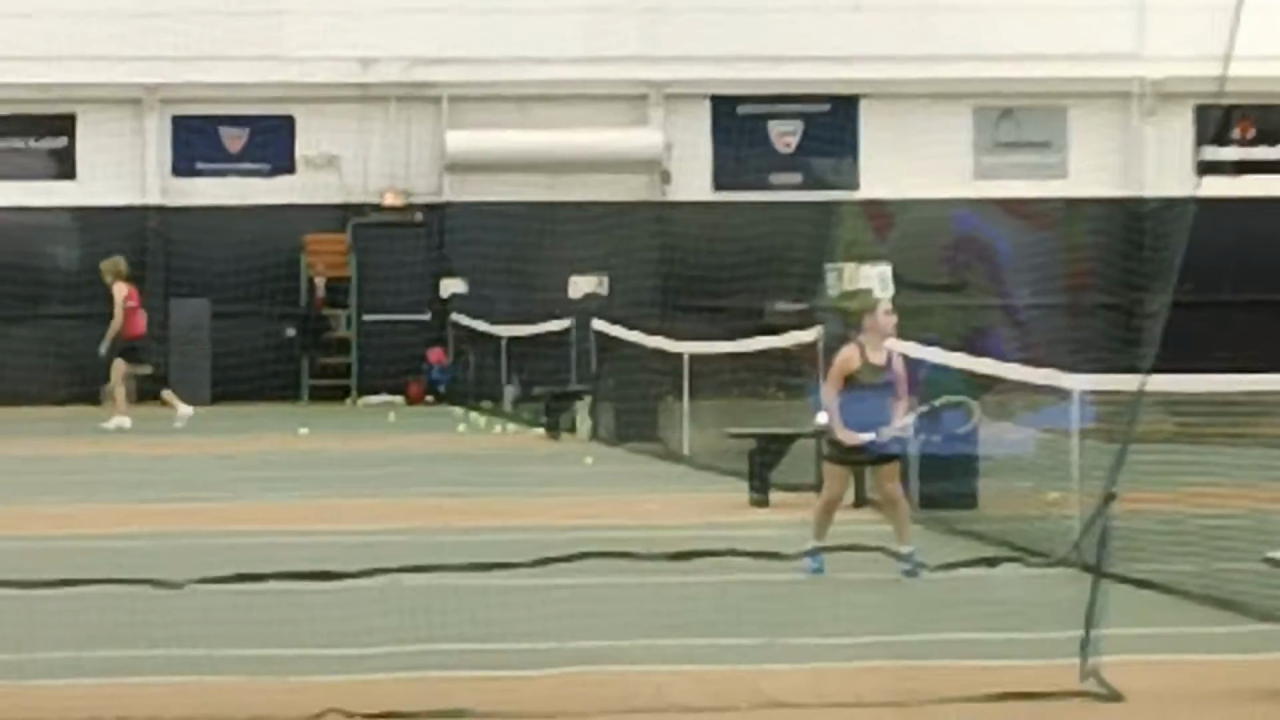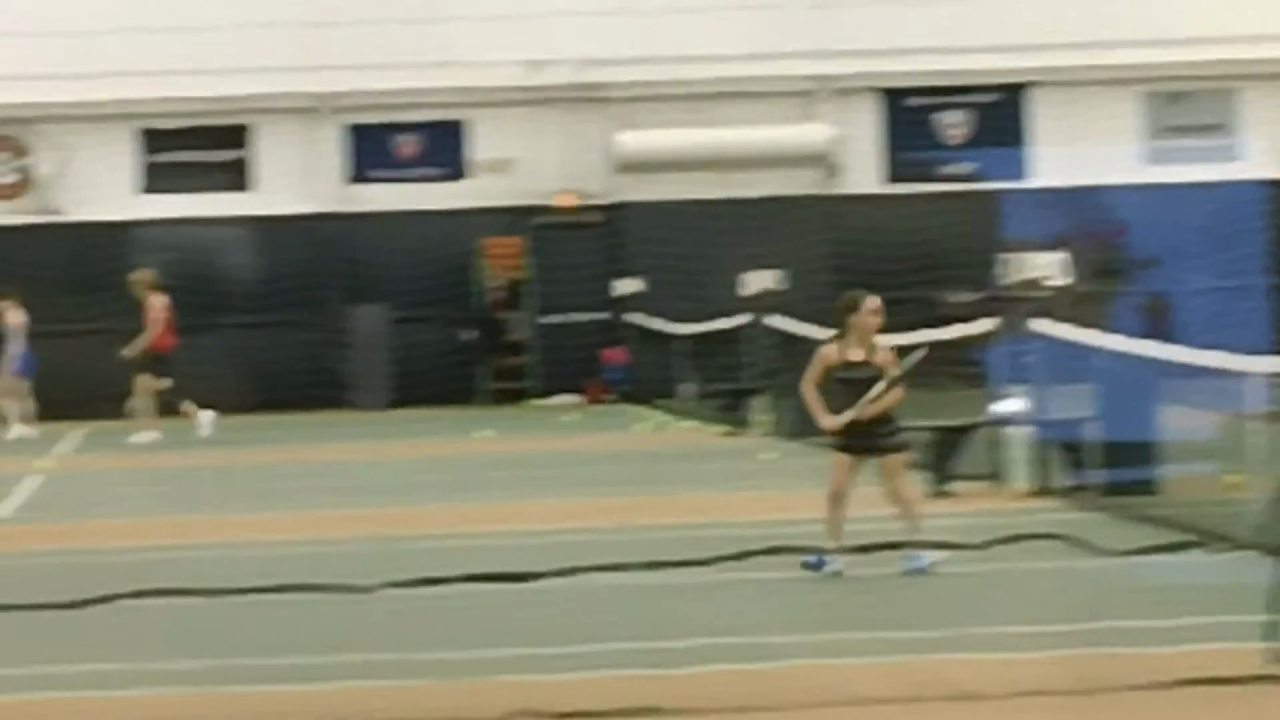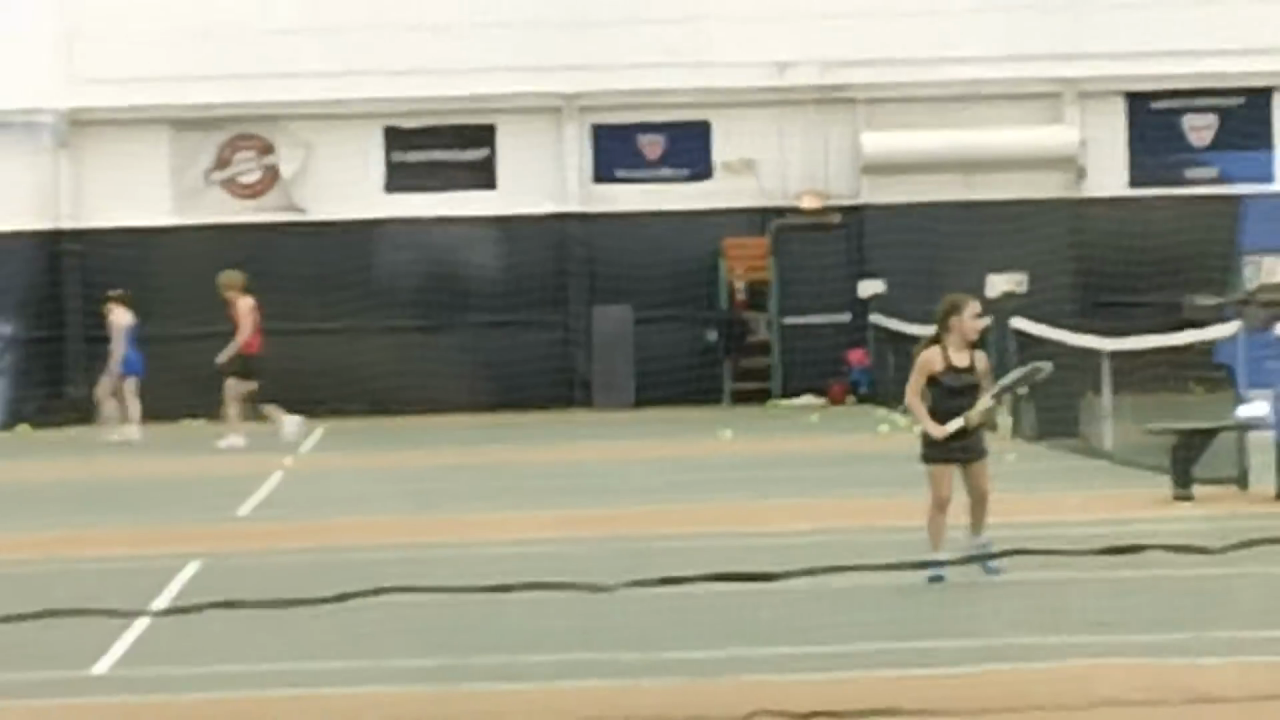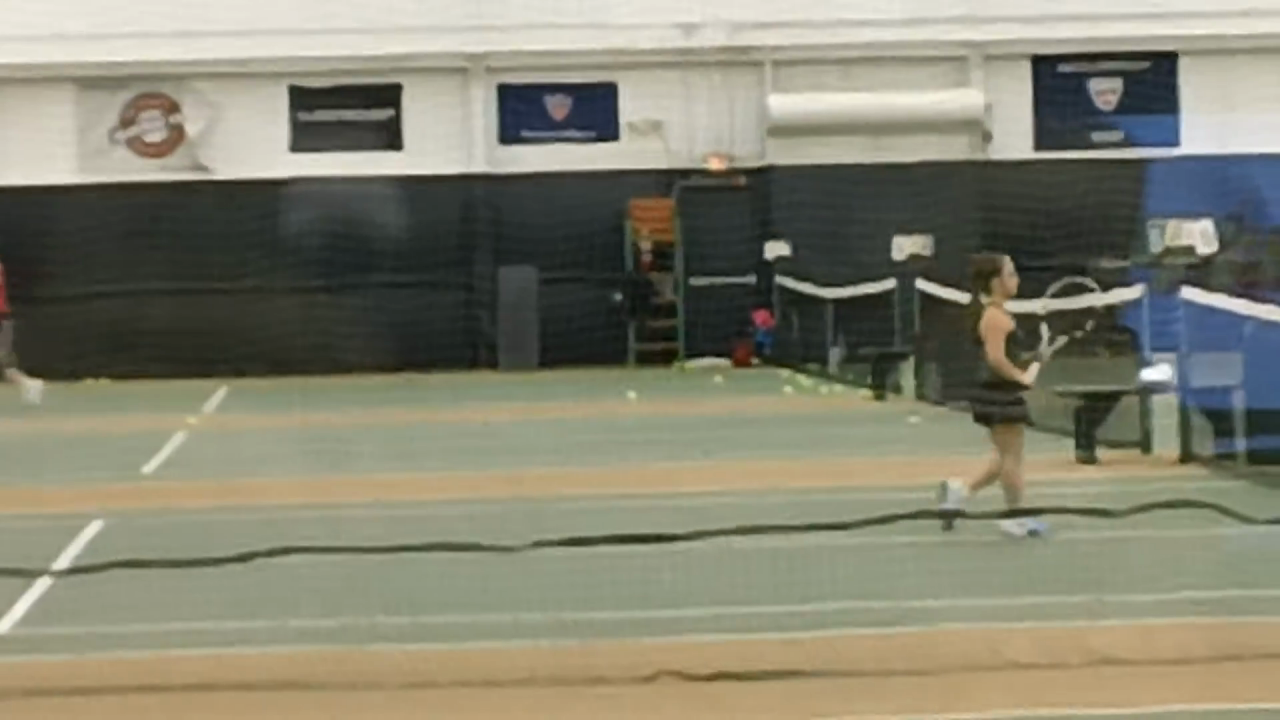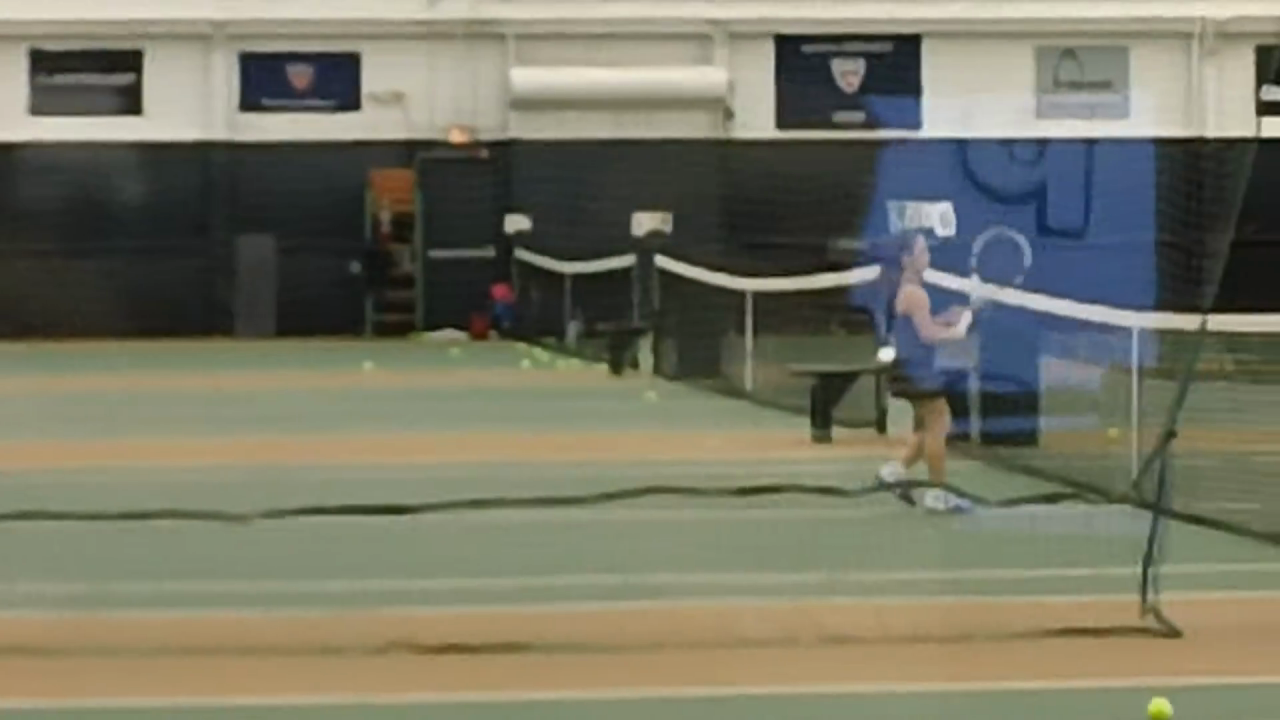
dt=1s
person 1, frame 1
left shoulder: (895, 361)
right shoulder: (849, 355)
left elbow: (902, 398)
right elbow: (828, 395)
left wrist: (896, 423)
right wrist: (839, 431)
left hip: (881, 437)
right hip: (847, 437)
left knee: (892, 495)
right knee: (832, 496)
left ankle: (906, 551)
right ankle: (816, 549)
person 1, frame 2
left shoulder: (881, 352)
right shoulder: (828, 352)
left elbow: (897, 391)
right elbow: (808, 386)
left wrist: (874, 407)
right wrist: (823, 417)
left hip: (882, 428)
right hip: (849, 432)
left knee: (897, 488)
right knee: (837, 490)
left ankle: (919, 549)
right ankle: (831, 555)
person 1, frame 3
left shoulder: (980, 359)
right shoulder: (931, 356)
left elbow: (987, 393)
right elbow: (911, 395)
left wrist: (981, 412)
right wrist: (930, 425)
left hip: (969, 434)
right hip: (939, 439)
left knee: (981, 492)
right knee: (941, 498)
left ankle: (978, 541)
right ankle: (937, 561)
person 1, frame 4
left shoulder: (994, 313)
right shoulder: (995, 316)
right elbow: (995, 356)
left wrist: (1028, 361)
right wrist: (1021, 377)
left hip: (999, 395)
right hip: (1000, 395)
left knee: (1007, 459)
right knee: (1012, 457)
left ankle: (958, 490)
right ankle: (1015, 519)
person 1, frame 5
left shoulder: (907, 290)
right shoulder: (913, 292)
right elbow: (927, 334)
left wrist: (948, 318)
right wrist: (957, 331)
left hip: (916, 368)
right hip: (916, 370)
left knee: (935, 427)
right knee: (937, 429)
left ankle: (895, 470)
right ankle: (939, 491)
